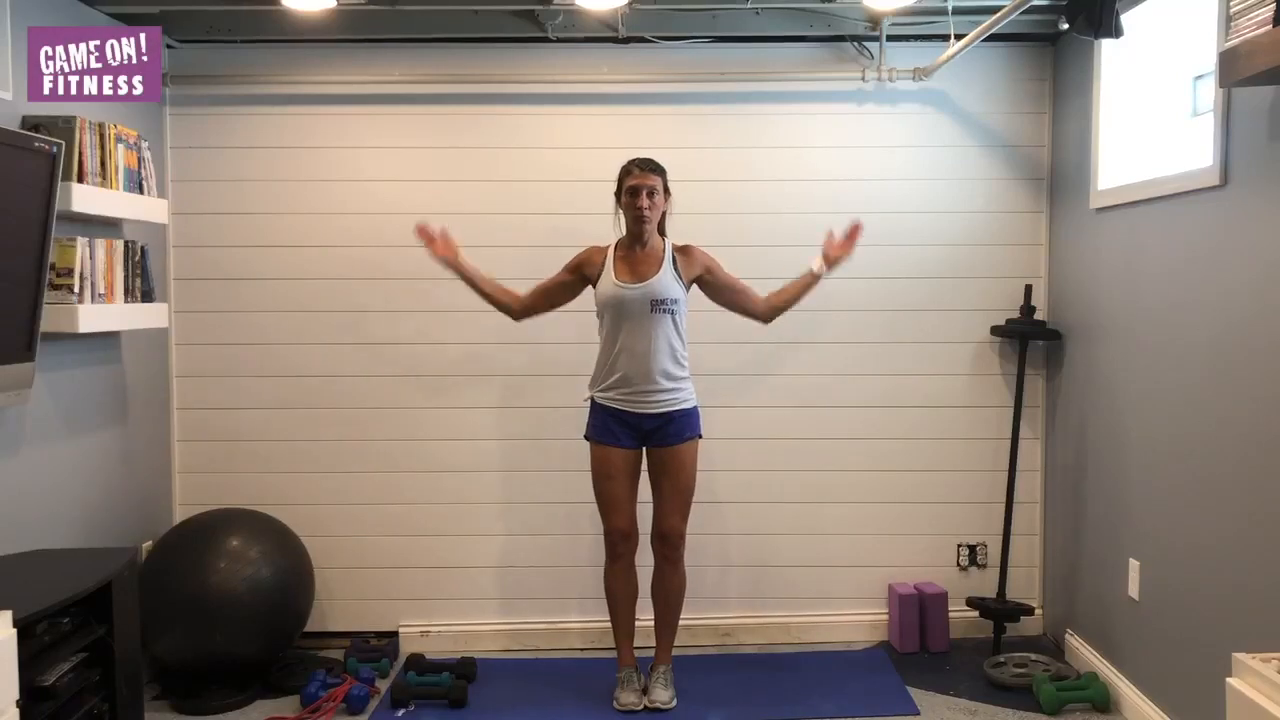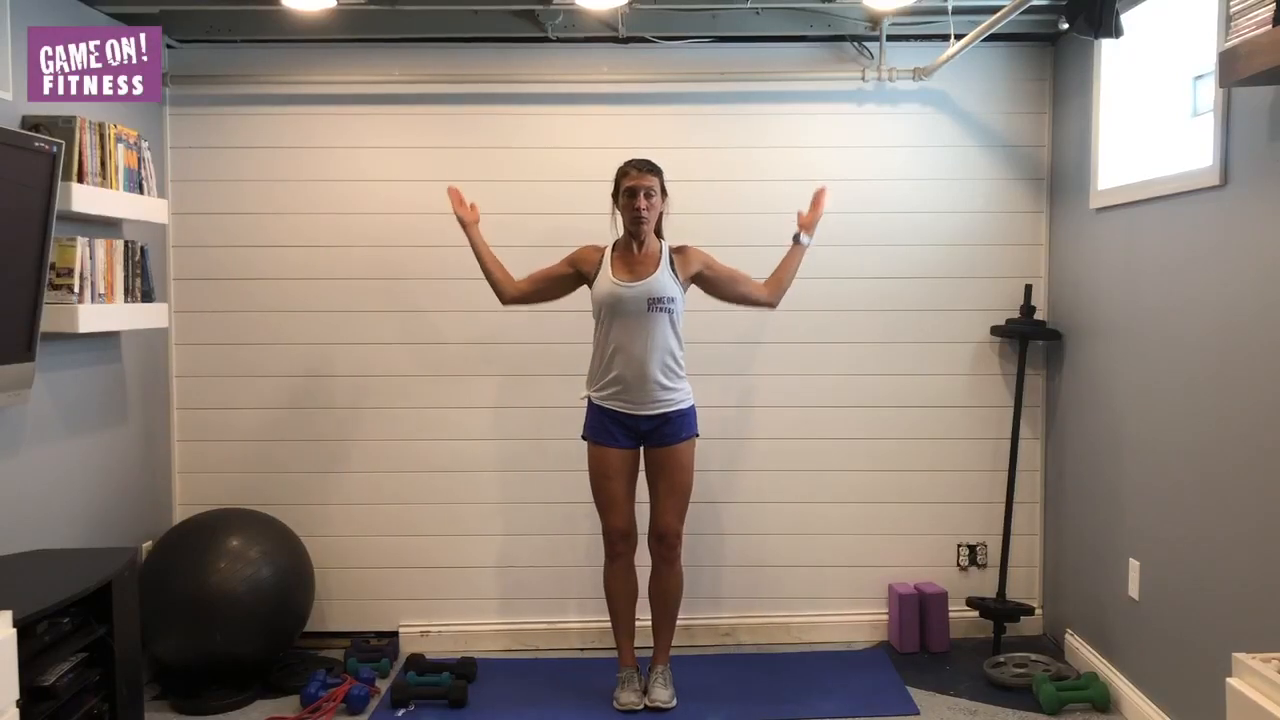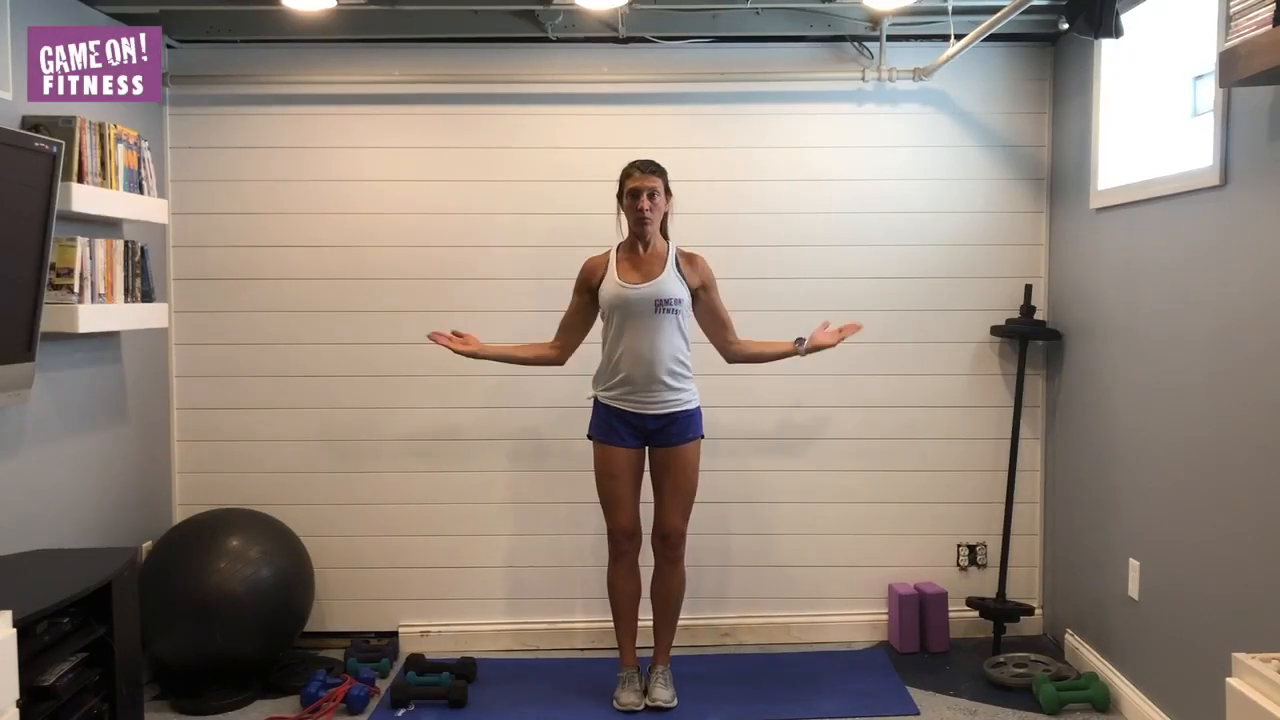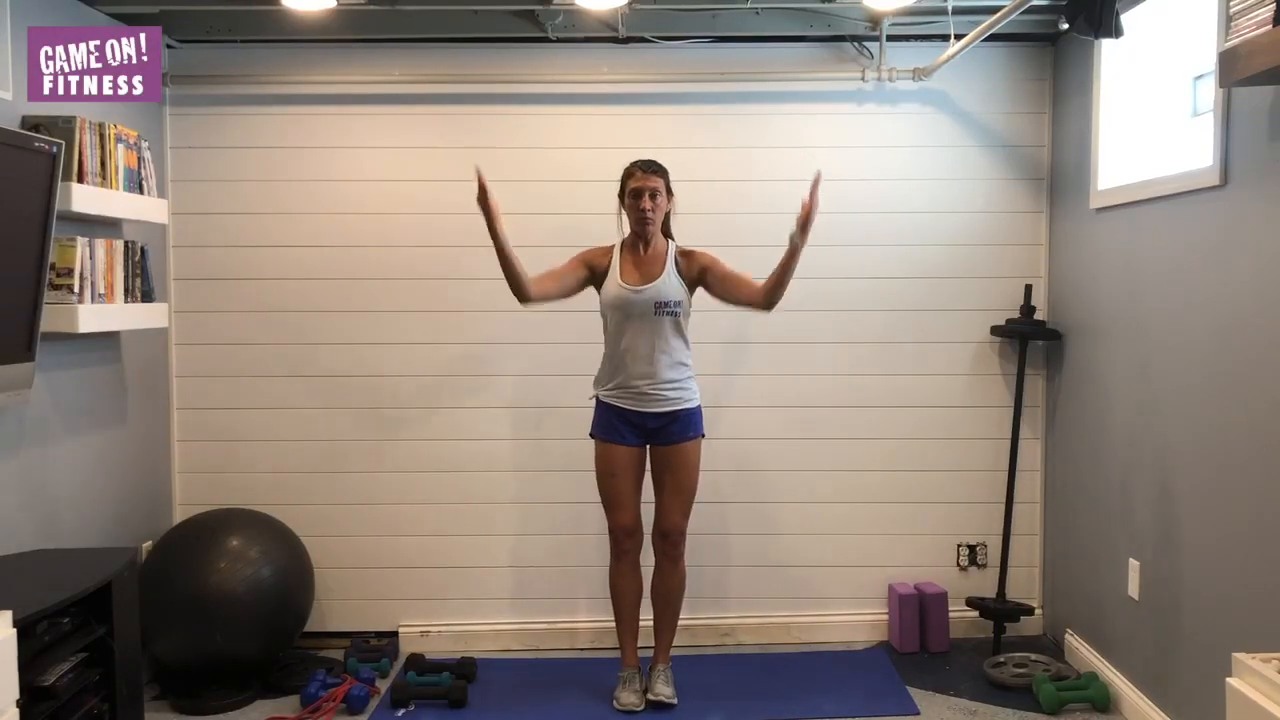
dt=0.7s
person 1, frame 1
left shoulder: (688, 260)
right shoulder: (594, 261)
left elbow: (764, 309)
right elbow: (519, 306)
left wrist: (820, 267)
right wrist: (460, 265)
left hip: (674, 414)
right hip: (612, 415)
left knee: (669, 541)
right knee: (619, 540)
left ankle: (662, 667)
right ankle: (626, 668)
person 1, frame 2
left shoulder: (686, 260)
right shoulder: (590, 261)
left elbow: (767, 295)
right elbow: (511, 292)
left wrist: (803, 236)
right wrist: (472, 230)
left hip: (671, 415)
right hip: (610, 415)
left knee: (667, 541)
right knee: (618, 541)
left ankle: (661, 666)
right ankle: (627, 668)
person 1, frame 3
left shoulder: (691, 267)
right shoulder: (598, 268)
left elbow: (731, 348)
right elbow: (557, 351)
left wrist: (803, 343)
right wrist: (484, 350)
left hip: (677, 415)
right hip: (616, 415)
left knee: (670, 540)
right knee: (622, 540)
left ankle: (661, 667)
right ankle: (627, 668)
person 1, frame 4
left shoulder: (692, 262)
right shoulder: (599, 261)
left elbow: (766, 297)
right elbow: (527, 291)
left wrist: (800, 234)
right wrist: (493, 221)
left hip: (678, 413)
right hip: (617, 414)
left knee: (670, 538)
right knee: (624, 538)
left ankle: (662, 664)
right ankle: (628, 666)
